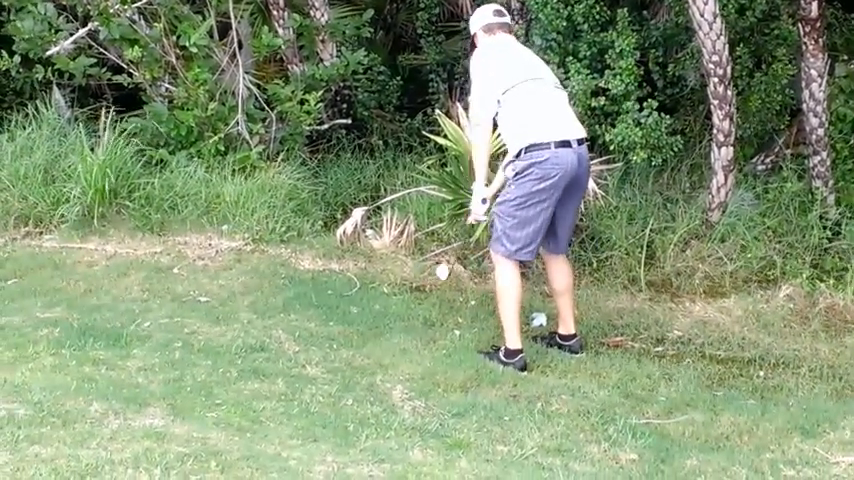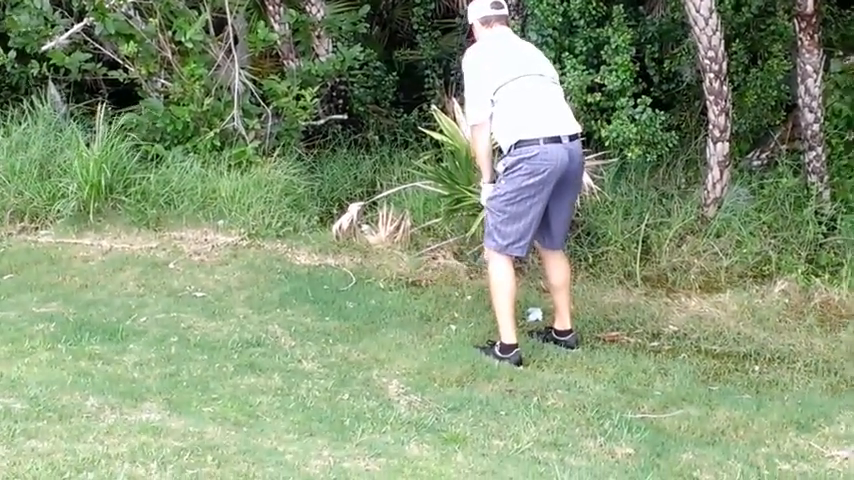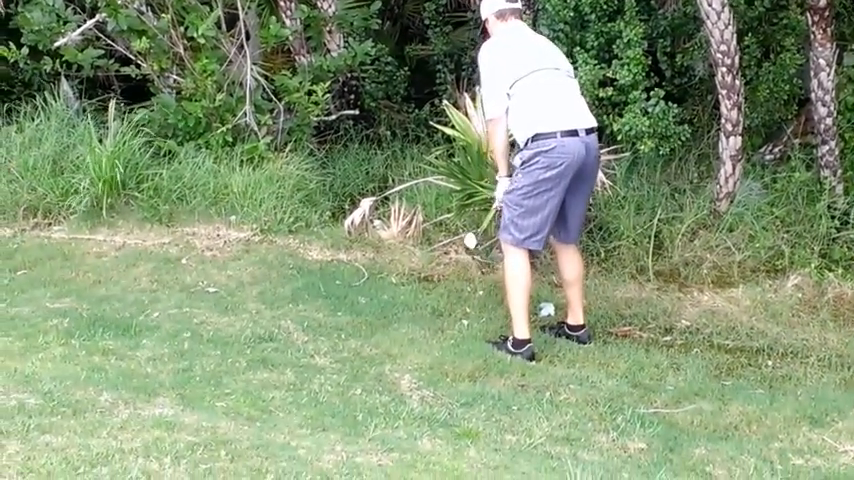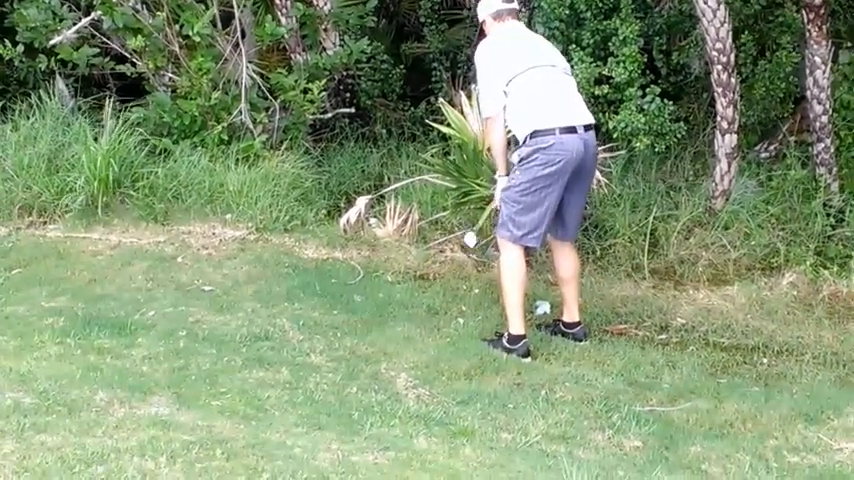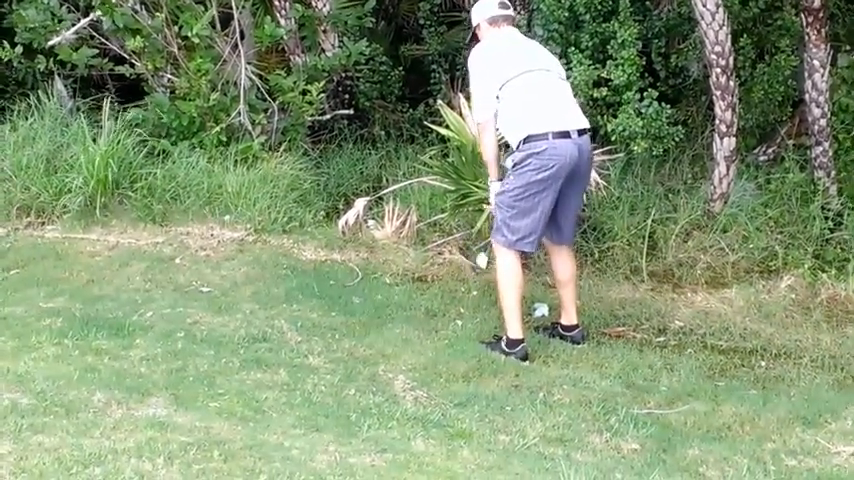
dt=0.4s
person 1, frame 1
left shoulder: (485, 55)
right shoulder: (531, 58)
left elbow: (481, 126)
left wrist: (479, 187)
right wrist: (495, 188)
left hip: (543, 157)
right hip: (577, 153)
left knee: (504, 254)
right knee: (554, 249)
left ankle: (512, 351)
right ankle: (567, 334)
person 1, frame 2
left shoulder: (477, 53)
right shoulder: (531, 50)
left elbow: (479, 125)
left wrist: (487, 181)
left hip: (532, 152)
right hip: (570, 147)
left knee: (498, 250)
right knee: (552, 245)
left ankle: (507, 346)
right ankle: (563, 329)
person 1, frame 3
left shoulder: (493, 47)
right shoulder: (545, 44)
left elbow: (496, 120)
left wrist: (503, 176)
left hip: (549, 145)
right hip: (587, 139)
left knee: (514, 242)
right knee: (566, 239)
left ankle: (520, 341)
right ankle: (576, 324)
person 1, frame 4
left shoulder: (490, 47)
right shoulder: (542, 43)
left elbow: (494, 118)
left wrist: (502, 175)
left hip: (548, 142)
right hip: (585, 137)
left knee: (510, 239)
right knee: (562, 236)
left ankle: (515, 337)
right ankle: (571, 321)
person 1, frame 5
left shoulder: (483, 52)
right shoulder: (538, 49)
left elbow: (485, 124)
left wrist: (494, 180)
left hip: (542, 147)
right hip: (580, 141)
left knee: (506, 244)
right knee: (559, 240)
left ankle: (514, 341)
right ankle: (570, 324)
